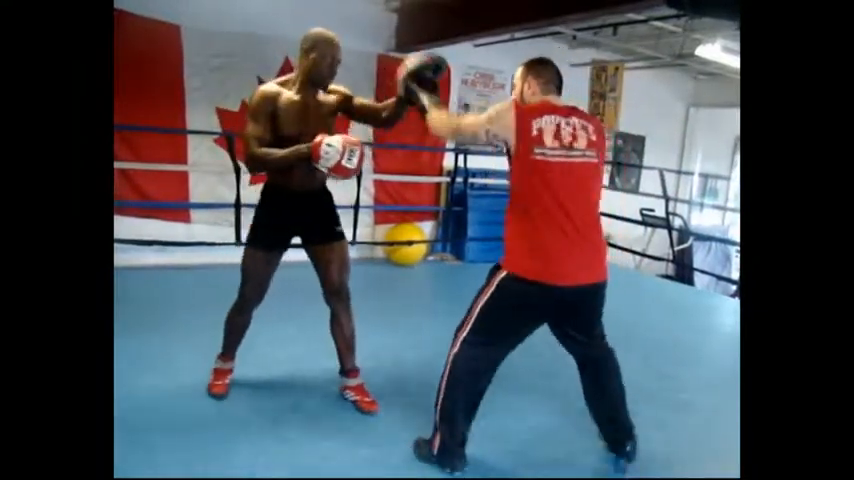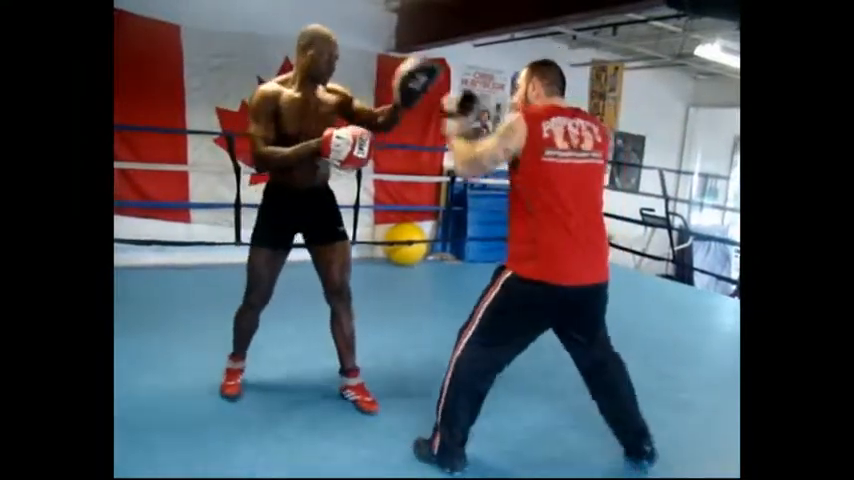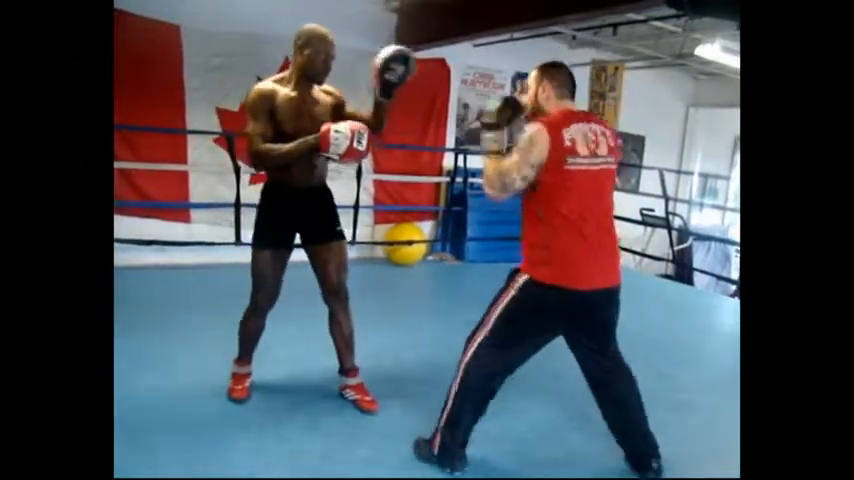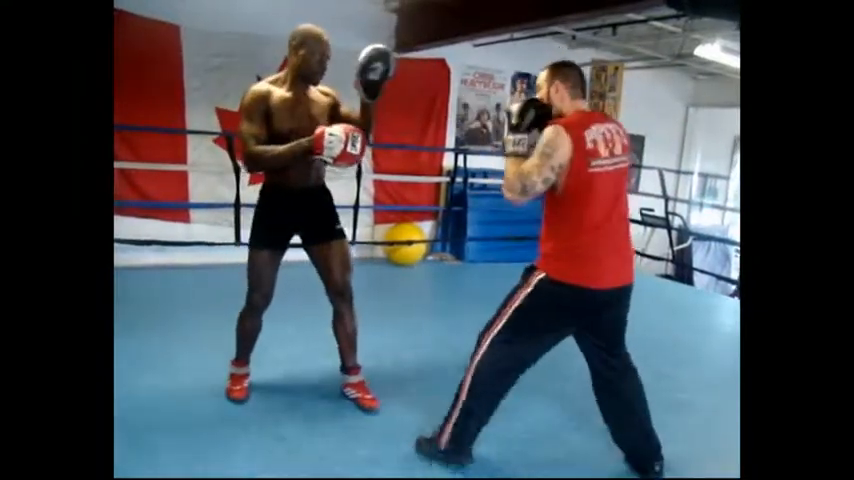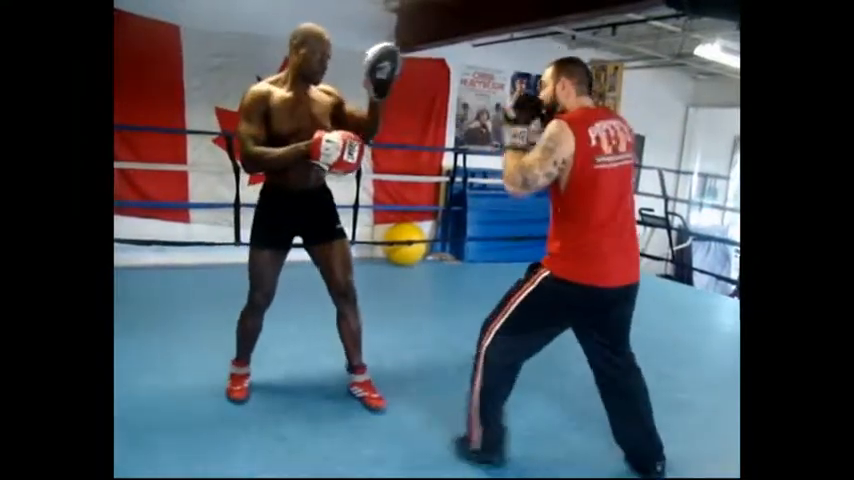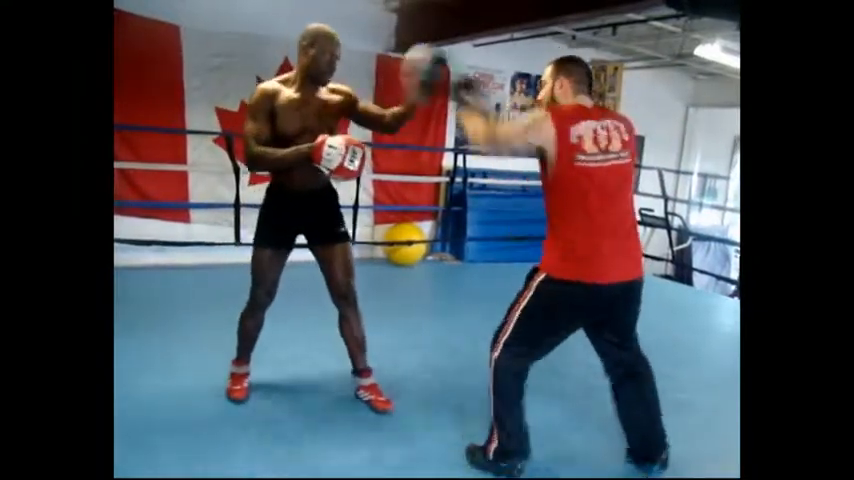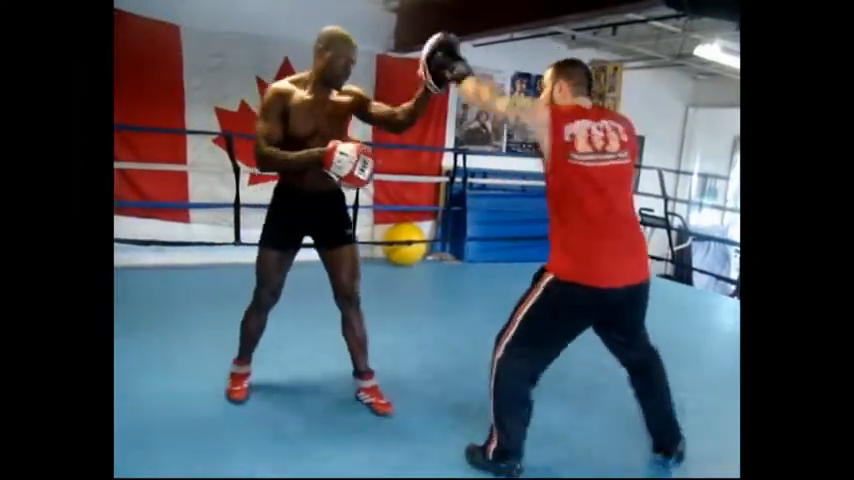
dt=0.1s
person 1, frame 1
left shoulder: (516, 117)
right shoulder: (593, 127)
left elbow: (449, 127)
left wrist: (423, 98)
left hip: (530, 272)
right hip: (589, 273)
left knee: (470, 353)
right knee: (595, 353)
left ankle: (446, 447)
right ankle: (621, 441)
person 1, frame 2
left shoulder: (523, 123)
right shoulder: (593, 129)
left elbow: (467, 164)
left wrist: (453, 119)
left hip: (535, 273)
right hip: (591, 274)
left knee: (474, 353)
right knee: (599, 358)
left ankle: (446, 447)
right ankle: (639, 444)
person 1, frame 3
left shoulder: (542, 131)
right shoulder: (606, 133)
left elbow: (498, 187)
left wrist: (493, 135)
left hip: (550, 278)
right hip: (603, 279)
left knee: (484, 356)
right knee: (607, 366)
person 1, frame 4
left shoulder: (560, 134)
right shoulder: (616, 131)
left elbow: (518, 190)
left wrist: (517, 138)
left hip: (566, 276)
right hip: (617, 276)
left knee: (496, 351)
right knee: (613, 363)
left ankle: (450, 442)
person 1, frame 5
left shoulder: (563, 128)
right shoulder: (620, 127)
left elbow: (519, 183)
left wrist: (518, 130)
left hip: (570, 274)
right hip: (622, 274)
left knee: (499, 341)
right knee: (617, 363)
left ankle: (484, 441)
person 1, frame 6
left shoulder: (550, 123)
right shoulder: (623, 126)
left elbow: (486, 137)
left wrist: (464, 97)
left hip: (571, 273)
right hip: (626, 272)
left knee: (509, 351)
right knee: (626, 359)
person 1, frame 7
left shoulder: (548, 119)
right shoulder: (624, 126)
left elbow: (487, 99)
left wrist: (455, 69)
left hip: (575, 275)
right hip: (631, 273)
left knee: (513, 355)
right knee: (639, 354)
right ankle: (668, 442)
person 2, frame 1
left shoulder: (335, 97)
right shoulder: (269, 96)
left elbow: (384, 118)
right elbow: (253, 157)
left wrist: (406, 96)
right wrist: (309, 151)
left hip: (318, 202)
right hip: (277, 202)
left knee: (339, 294)
right knee: (249, 296)
left ankle: (351, 379)
right ankle: (224, 363)
person 2, frame 2
left shoulder: (336, 96)
right shoulder: (270, 95)
left elbow: (379, 122)
right elbow: (260, 158)
left wrist: (404, 99)
right wrist: (316, 146)
left hip: (321, 200)
right hip: (280, 201)
left knee: (340, 293)
right knee: (256, 296)
left ankle: (351, 378)
right ankle: (236, 363)
person 2, frame 3
left shoulder: (329, 98)
right shoulder: (266, 94)
left elbow: (369, 131)
right elbow: (258, 156)
left wrist: (384, 97)
right wrist: (314, 141)
left hip: (318, 200)
right hip: (278, 201)
left knee: (337, 293)
right knee: (262, 299)
left ankle: (349, 378)
right ankle: (242, 368)
person 2, frame 4
left shoulder: (326, 98)
right shoulder: (261, 96)
left elbow: (360, 136)
right elbow: (252, 157)
left wrist: (370, 97)
right wrist: (308, 145)
left hip: (317, 201)
right hip: (276, 203)
left knee: (342, 292)
right knee: (258, 299)
left ankle: (352, 376)
right ankle: (239, 369)
person 2, frame 5
left shoulder: (329, 98)
right shoulder: (261, 96)
left elbow: (366, 134)
right elbow: (249, 158)
left wrist: (378, 96)
right wrist: (306, 148)
left hip: (318, 201)
right hip: (276, 203)
left knee: (344, 291)
right knee: (259, 299)
left ankle: (358, 376)
right ankle: (240, 369)
person 2, frame 6
left shoulder: (339, 97)
right shoulder: (267, 95)
left elbow: (388, 123)
right elbow: (253, 156)
left wrist: (417, 95)
right wrist: (308, 151)
left hip: (323, 202)
right hip: (281, 202)
left knee: (346, 295)
right knee: (260, 297)
left ankle: (364, 379)
right ankle: (241, 369)
person 2, frame 7
left shoulder: (350, 98)
right shoulder: (281, 94)
left elbow: (398, 121)
right elbow: (263, 156)
left wrist: (428, 91)
right wrist: (319, 156)
left hip: (331, 203)
right hip: (289, 202)
left knee: (349, 297)
right knee: (265, 297)
left ankle: (365, 381)
right ankle: (241, 368)
